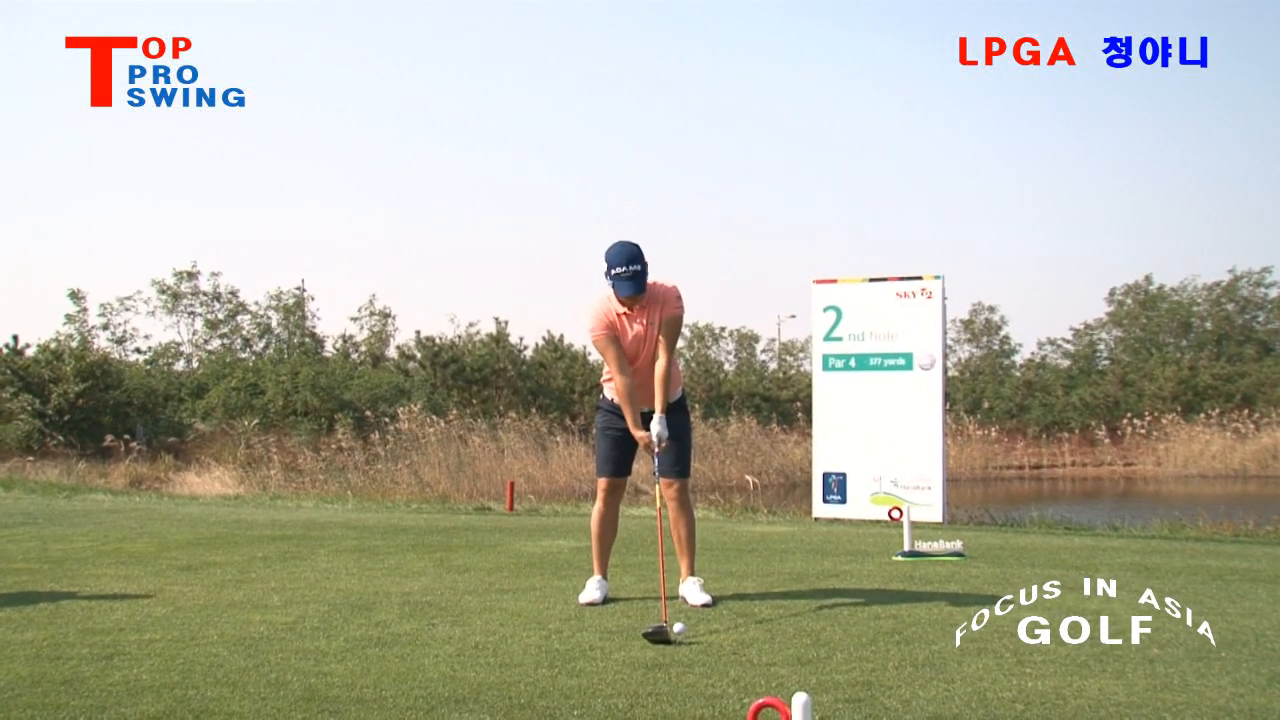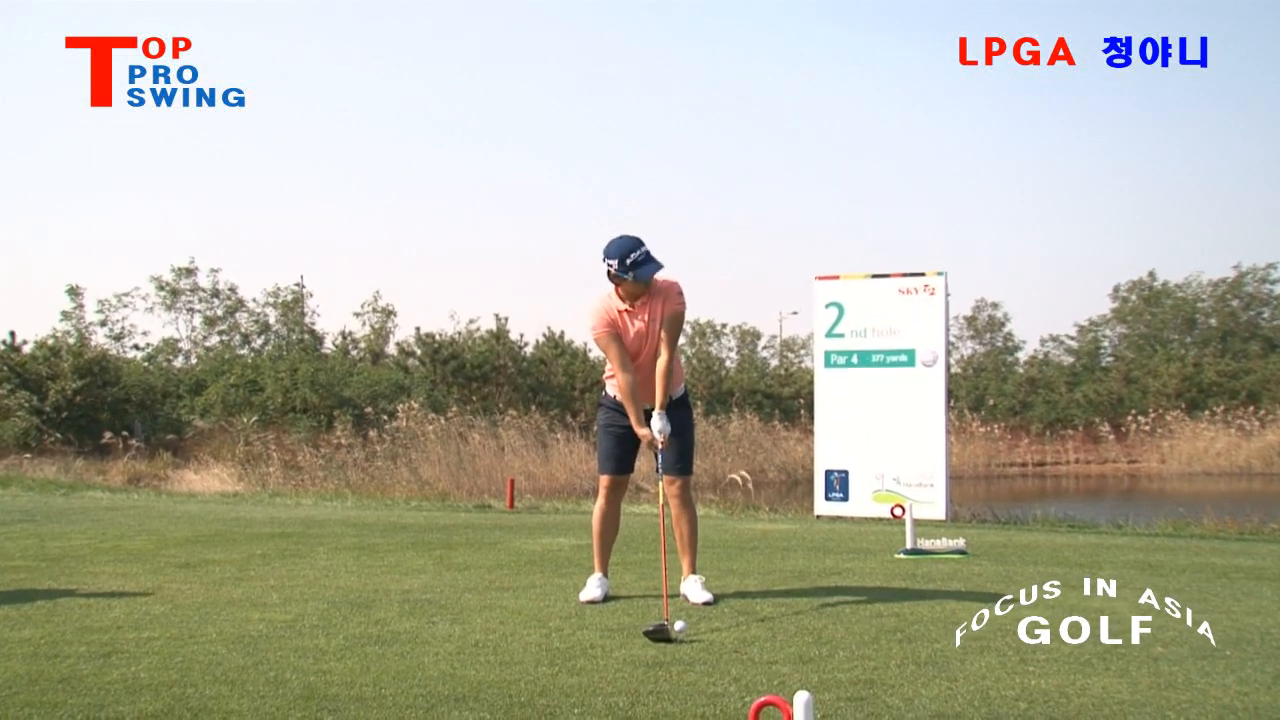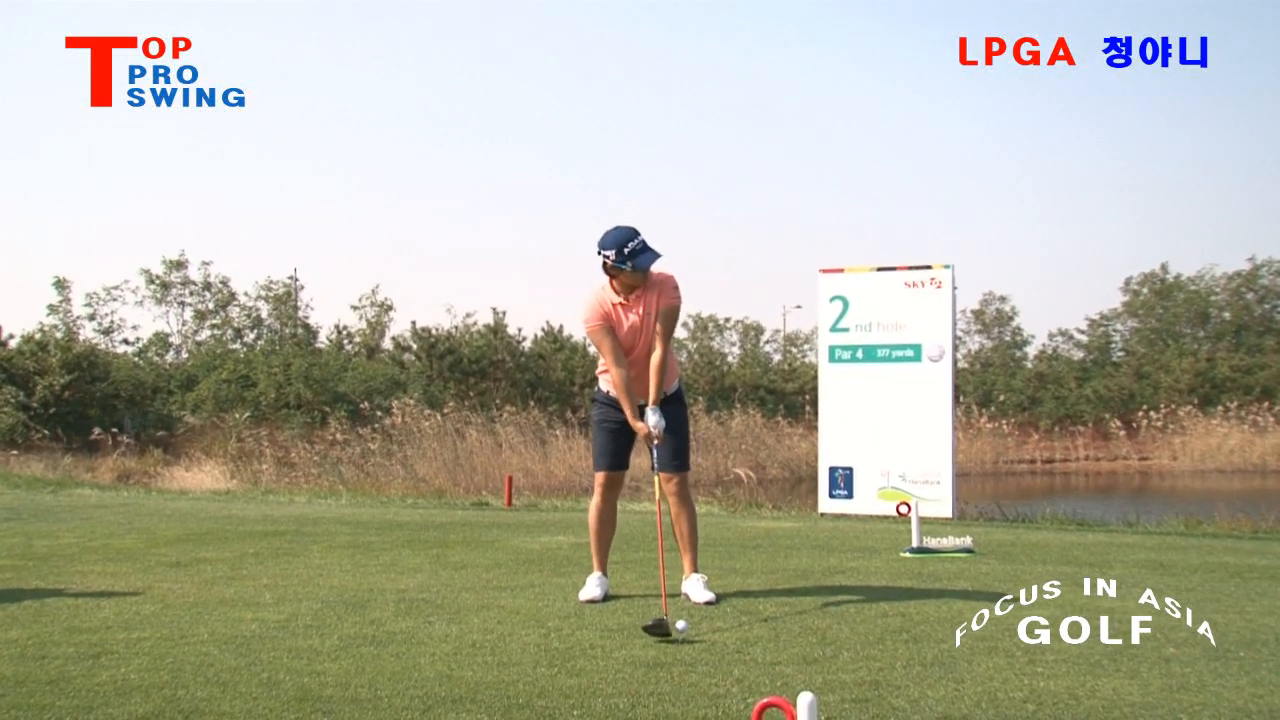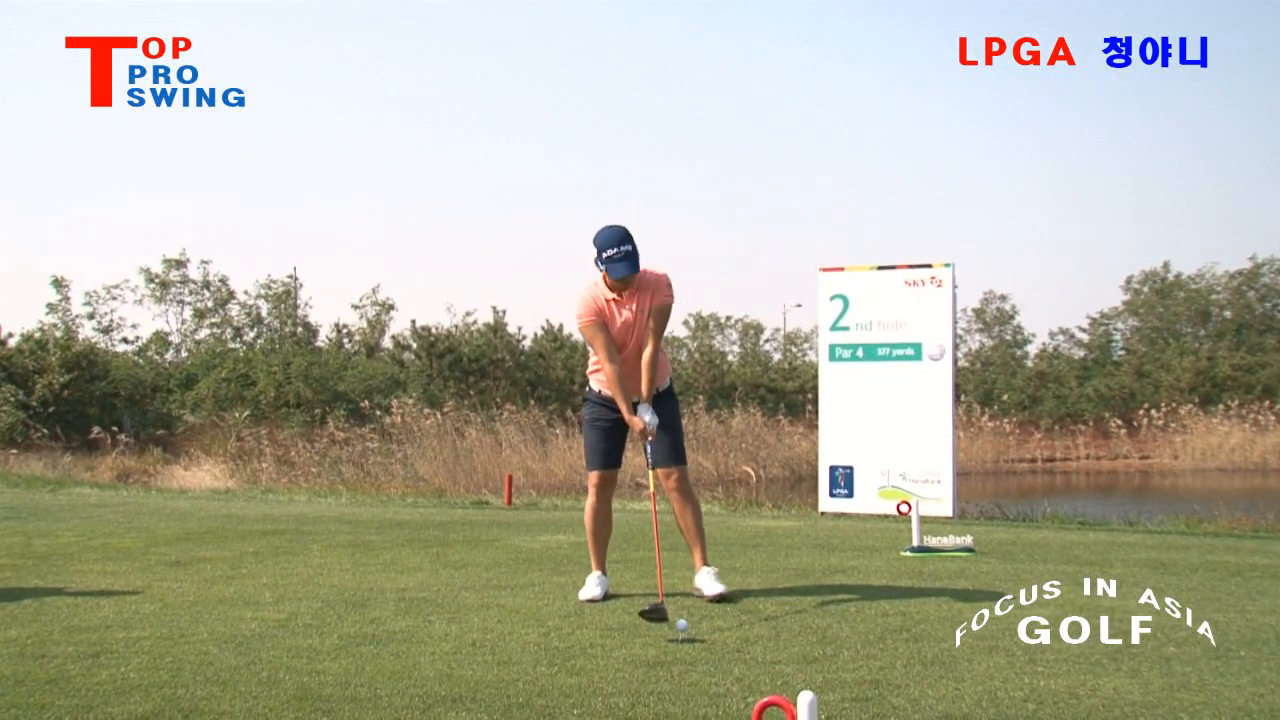
dt=0.3s
person 1, frame 1
left shoulder: (669, 297)
right shoulder: (601, 315)
left elbow: (664, 358)
right elbow: (620, 374)
left wrist: (660, 416)
right wrist: (636, 428)
left hip: (668, 405)
right hip: (616, 408)
left knee: (676, 490)
right knee: (607, 489)
left ankle: (688, 579)
right ankle: (598, 578)
person 1, frame 2
left shoulder: (670, 292)
right shoulder: (603, 313)
left elbow: (665, 355)
right elbow: (623, 372)
left wrist: (660, 413)
right wrist: (639, 426)
left hip: (670, 402)
right hip: (619, 404)
left knee: (679, 487)
right knee: (610, 487)
left ankle: (690, 578)
right ankle: (599, 576)
person 1, frame 3
left shoulder: (666, 286)
right shoulder: (597, 305)
left elbow: (659, 349)
right elbow: (617, 366)
left wrist: (654, 408)
right wrist: (634, 420)
left hip: (665, 397)
right hip: (612, 400)
left knee: (676, 484)
right knee: (605, 484)
left ankle: (691, 576)
right ankle: (598, 575)
person 1, frame 4
left shoulder: (658, 284)
right shoulder: (589, 302)
left elbow: (650, 347)
right elbow: (609, 363)
left wrist: (645, 405)
right wrist: (629, 417)
left hip: (657, 394)
right hip: (604, 399)
left knee: (676, 479)
right knee: (599, 484)
left ankle: (703, 570)
right ankle: (597, 574)
